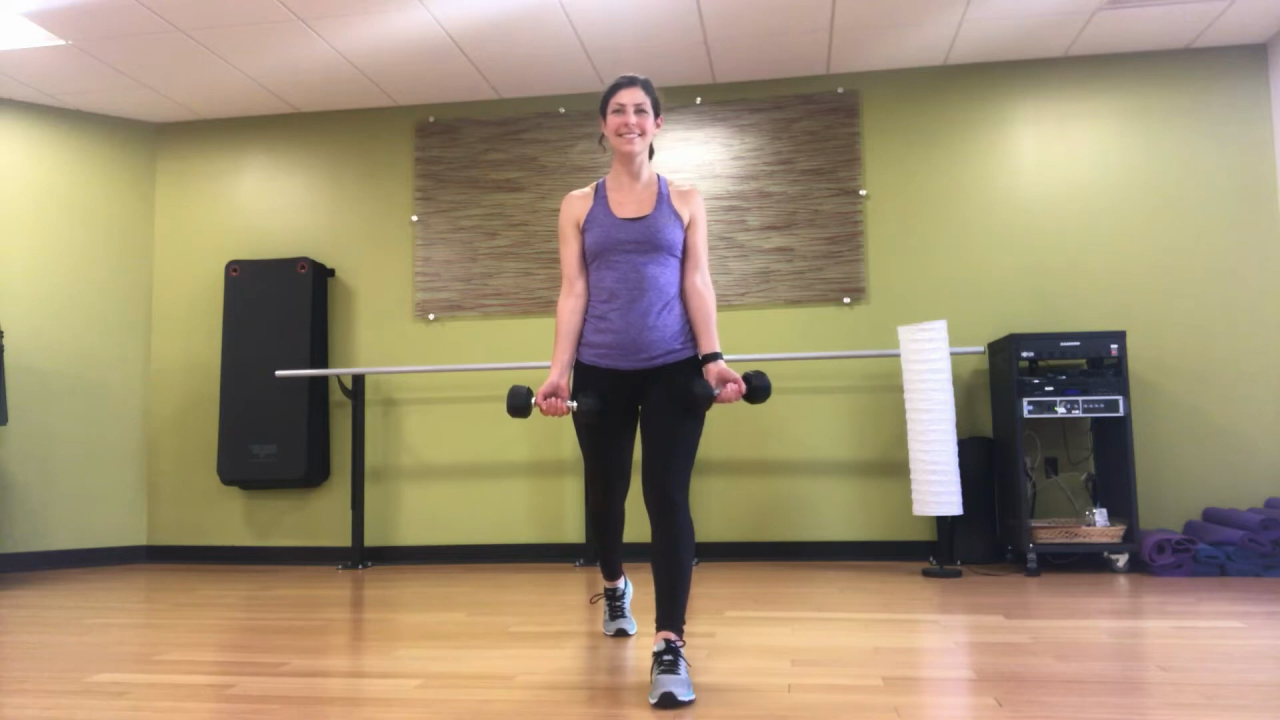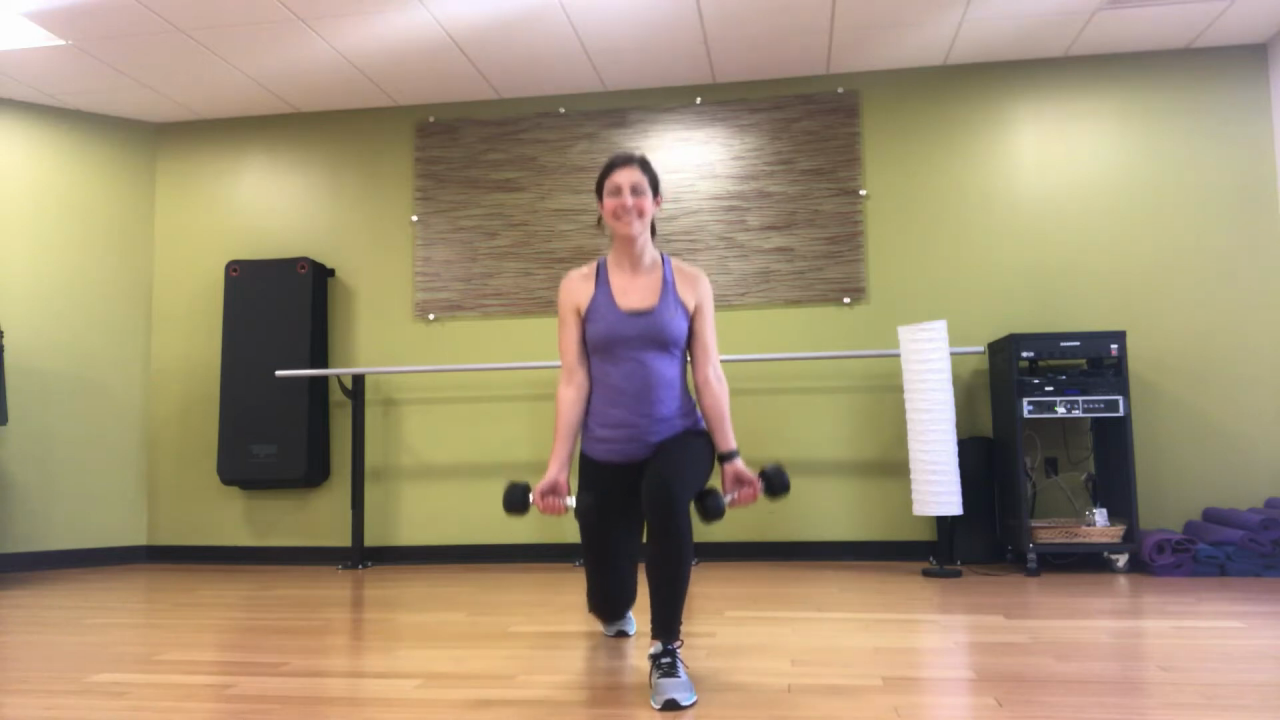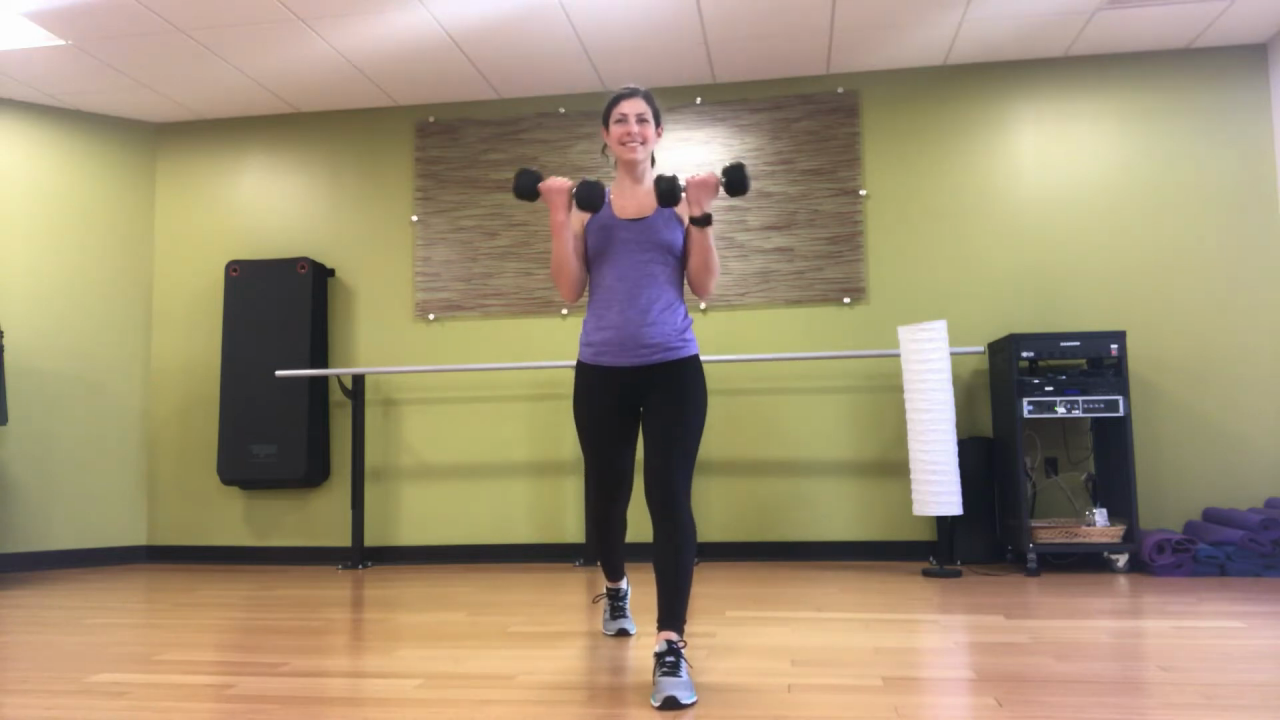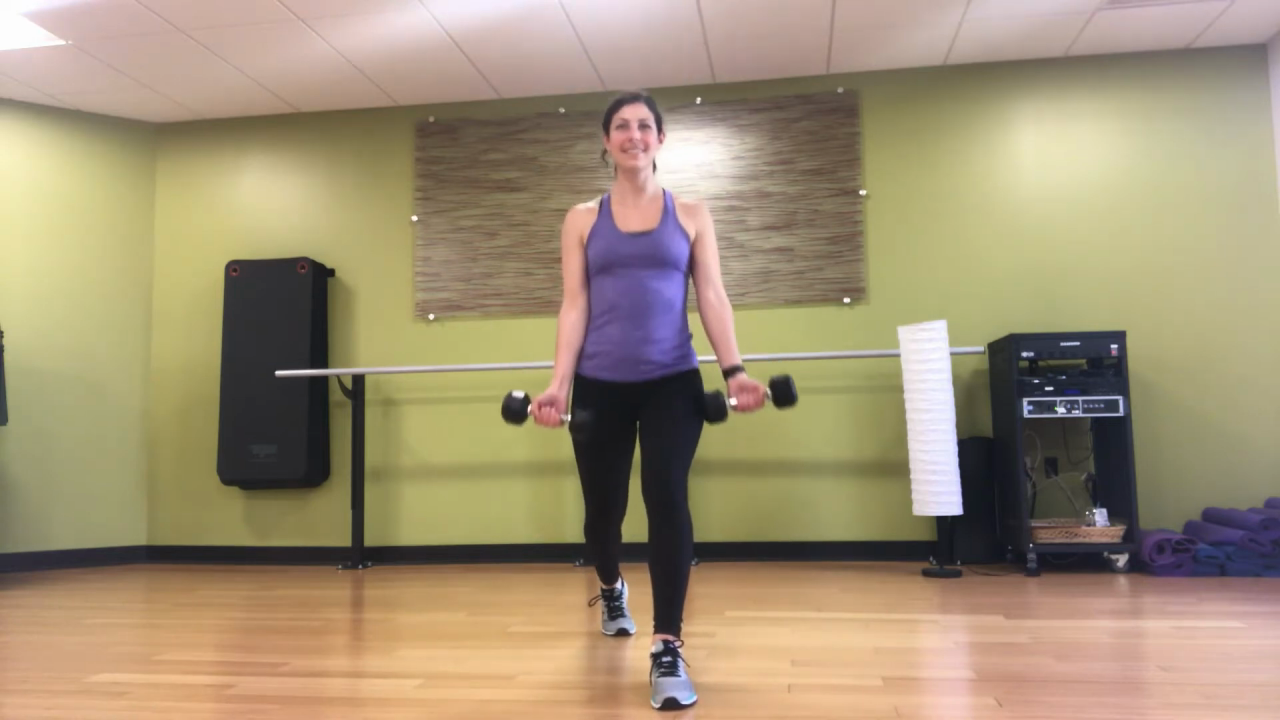
dt=1s
person 1, frame 1
left shoulder: (685, 199)
right shoulder: (578, 204)
left elbow: (697, 283)
right elbow: (573, 291)
left wrist: (713, 358)
right wrist: (559, 370)
left hip: (671, 367)
right hip: (601, 370)
left knee: (667, 496)
right knee: (605, 492)
left ankle: (669, 647)
right ankle: (614, 586)
person 1, frame 2
left shoulder: (691, 282)
right shoulder: (578, 286)
left elbow: (708, 374)
right elbow: (573, 382)
left wrist: (729, 455)
right wrist: (558, 465)
left hip: (678, 438)
right hip: (605, 455)
left knee: (666, 498)
right knee: (609, 603)
left ankle: (667, 651)
right ankle: (620, 605)
person 1, frame 3
left shoulder: (683, 199)
right shoulder: (585, 205)
left elbow: (703, 287)
right elbow: (571, 290)
left wrist: (701, 216)
right wrist: (561, 217)
left hip: (673, 368)
right hip: (602, 370)
left knee: (670, 497)
right knee: (606, 494)
left ankle: (671, 648)
right ankle: (616, 589)
person 1, frame 4
left shoulder: (691, 214)
right shoulder: (582, 218)
left elbow: (711, 296)
right elbow: (574, 306)
left wrist: (734, 370)
right wrist: (559, 383)
left hip: (672, 380)
right hip: (600, 385)
left knee: (666, 494)
right knee: (604, 507)
left ankle: (668, 648)
right ankle: (612, 589)
